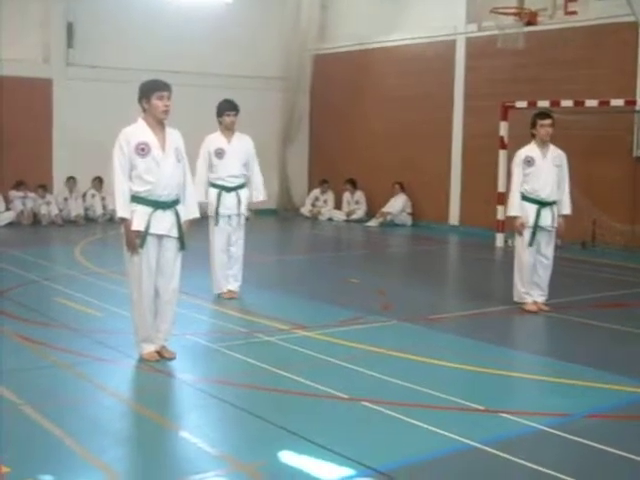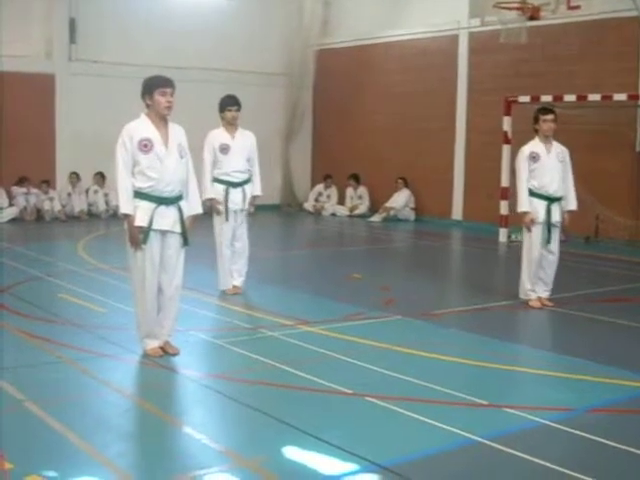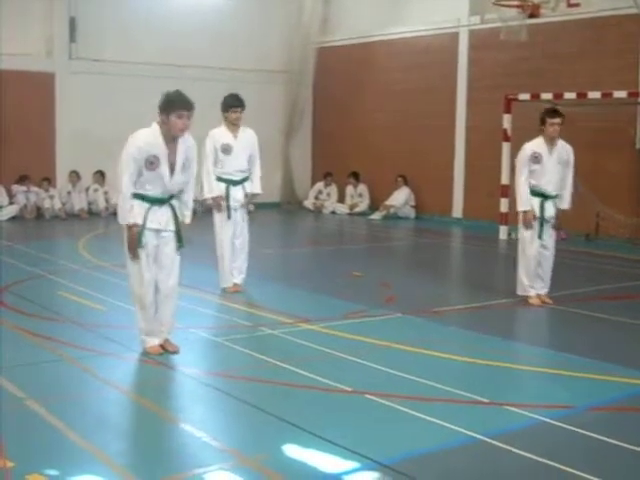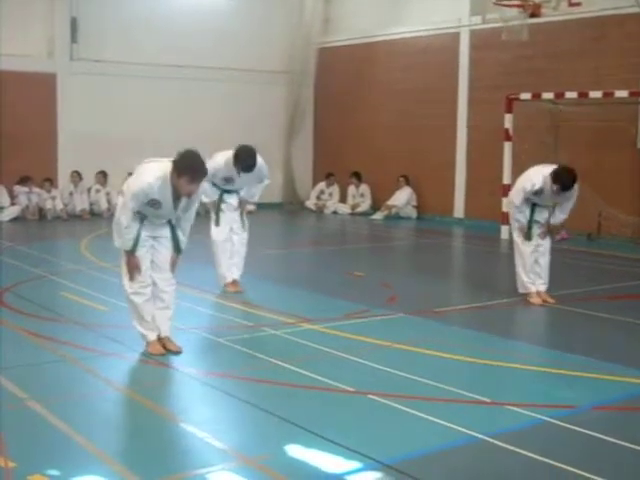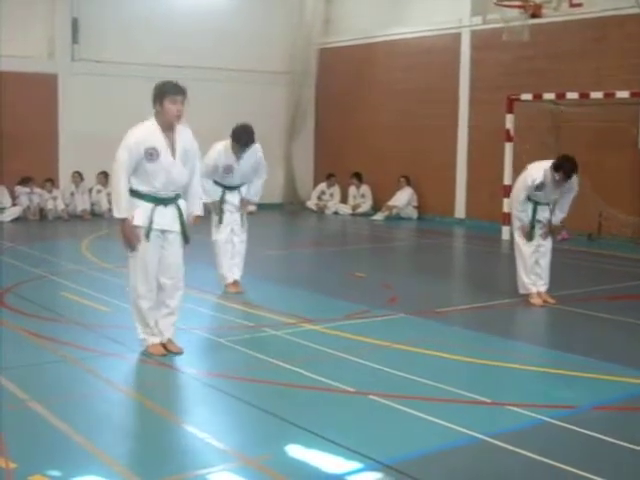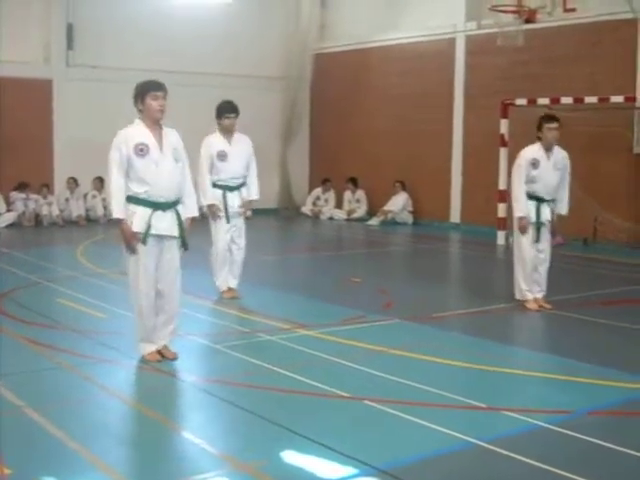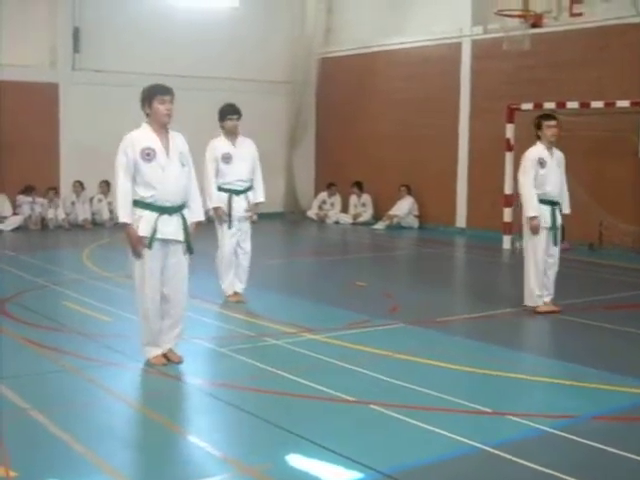
dt=0.4s
person 1, frame 1
left shoulder: (176, 137)
right shoulder: (129, 135)
left elbow: (185, 178)
right elbow: (121, 180)
left wrist: (187, 217)
right wrist: (127, 222)
left hip: (171, 218)
right hip: (143, 217)
left knee: (169, 284)
right knee: (144, 284)
left ankle: (161, 340)
right ankle: (146, 343)
person 1, frame 2
left shoulder: (179, 132)
right shoulder: (132, 131)
left elbow: (188, 174)
right elbow: (124, 176)
left wrist: (190, 214)
right wrist: (130, 218)
left hip: (175, 213)
right hip: (145, 214)
left knee: (172, 280)
right knee: (147, 281)
left ankle: (164, 336)
right ankle: (150, 339)
person 1, frame 3
left shoulder: (188, 144)
right shoulder: (140, 142)
left elbow: (188, 185)
right elbow: (126, 185)
left wrist: (183, 220)
right wrist: (130, 227)
left hip: (168, 213)
right hip: (142, 214)
left knee: (169, 279)
right knee: (144, 280)
left ankle: (163, 334)
right ankle: (150, 337)
person 1, frame 4
left shoulder: (193, 188)
right shoulder: (146, 180)
left elbow: (186, 220)
right elbow: (124, 217)
left wrist: (177, 251)
right wrist: (130, 254)
left hip: (165, 224)
right hip: (137, 222)
left knee: (166, 280)
right knee: (139, 282)
left ankle: (164, 333)
right ankle: (151, 336)
person 1, frame 5
left shoulder: (186, 136)
right shoulder: (138, 136)
left elbow: (193, 178)
right elbow: (120, 176)
left wrist: (193, 214)
right wrist: (124, 221)
left hip: (173, 213)
right hip: (144, 214)
left knee: (173, 279)
right knee: (145, 280)
left ankle: (166, 334)
right ankle: (151, 337)
person 1, frame 6
left shoulder: (173, 136)
right shoulder: (126, 137)
left elbow: (185, 177)
right elbow: (117, 180)
left wrist: (188, 217)
right wrist: (123, 222)
left hip: (171, 219)
right hip: (142, 219)
left knee: (170, 286)
right knee: (145, 287)
left ankle: (163, 341)
right ankle: (148, 344)
person 1, frame 7
left shoulder: (180, 141)
right shoulder: (133, 140)
left elbow: (190, 182)
right elbow: (123, 184)
left wrist: (193, 221)
right wrist: (129, 227)
left hip: (177, 223)
right hip: (148, 223)
left knee: (177, 289)
right knee: (150, 290)
left ankle: (168, 344)
right ankle: (153, 347)
person 2, frame 1
left shoulder: (246, 141)
right shoulder: (210, 141)
left elbow: (254, 170)
right elbow: (202, 171)
left wrist: (257, 198)
right wrist: (200, 199)
left hip: (239, 197)
right hip: (218, 196)
left knee: (237, 244)
right knee: (218, 244)
left ankle: (233, 286)
right ankle: (222, 287)
person 2, frame 2
left shoulder: (249, 137)
right shoulder: (213, 136)
left elbow: (254, 167)
right elbow: (207, 168)
left wrist: (254, 194)
right wrist: (210, 197)
left hip: (243, 192)
right hip: (222, 192)
left knee: (241, 240)
right knee: (224, 240)
left ankle: (238, 281)
right ankle: (226, 282)
person 2, frame 3
left shoulder: (250, 135)
right shoulder: (215, 135)
left elbow: (255, 164)
right elbow: (208, 166)
left wrist: (253, 192)
right wrist: (213, 194)
left hip: (243, 190)
right hip: (223, 190)
left knee: (241, 237)
right knee: (225, 237)
left ankle: (238, 279)
right ankle: (227, 281)
person 2, frame 4
left shoulder: (258, 163)
right shoulder: (219, 162)
left elbow: (263, 180)
left wrist: (248, 199)
right wrist: (212, 199)
left hip: (239, 197)
right hip: (220, 196)
left knee: (239, 235)
right knee: (221, 236)
left ankle: (235, 277)
right ankle: (227, 279)
person 2, frame 5
left shoulder: (256, 151)
right shoulder: (218, 151)
left elbow: (260, 175)
right elbow: (203, 176)
left wrist: (250, 198)
right wrist: (213, 200)
left hip: (240, 195)
right hip: (221, 195)
left knee: (239, 236)
right knee: (222, 236)
left ankle: (235, 277)
right ankle: (228, 278)
person 2, frame 6
left shoulder: (245, 141)
right shoulder: (210, 142)
left elbow: (251, 171)
right elbow: (204, 174)
left wrist: (250, 199)
right wrist: (209, 202)
left hip: (239, 197)
right hip: (219, 197)
left knee: (238, 244)
right knee: (221, 244)
left ankle: (232, 284)
right ankle: (224, 285)
person 2, frame 7
left shoulder: (249, 144)
right shoulder: (215, 145)
left elbow: (256, 173)
right elbow: (210, 177)
left wrist: (256, 201)
right wrist: (215, 205)
left hip: (245, 200)
right hip: (225, 200)
left knee: (244, 247)
right knee: (227, 247)
left ankle: (239, 288)
right ankle: (229, 289)
person 3, frame 1
left shoulder: (560, 156)
right shoulder: (523, 154)
left elbow: (563, 186)
right elbow: (515, 186)
left wrist: (562, 214)
right wrist: (516, 215)
left hip: (549, 212)
right hip: (528, 210)
left knee: (546, 257)
right knee: (526, 256)
left ankle: (539, 297)
right ankle: (526, 297)
person 3, frame 2
left shoulder: (562, 151)
right shoulder: (527, 150)
left elbow: (568, 181)
right elbow: (522, 182)
left wrist: (567, 209)
right wrist: (525, 211)
left hip: (555, 207)
right hip: (536, 206)
left knee: (551, 252)
right knee: (533, 251)
left ankle: (543, 292)
right ankle: (530, 293)
person 3, frame 3
left shoulder: (567, 150)
right shoulder: (529, 148)
left elbow: (567, 180)
right elbow: (521, 180)
left wrist: (562, 207)
right wrist: (525, 209)
left hip: (551, 204)
right hip: (532, 203)
left knee: (547, 249)
right knee: (530, 248)
left ankle: (541, 290)
right ankle: (530, 290)
person 3, frame 4
left shoulder: (572, 187)
right shoulder: (532, 180)
left elbow: (565, 207)
right elbow: (513, 202)
left wrist: (554, 224)
right wrist: (522, 225)
left hip: (544, 210)
right hip: (523, 207)
left knee: (543, 247)
right knee: (525, 248)
left ankle: (541, 289)
right ankle: (530, 289)
person 3, frame 5
left shoulder: (571, 180)
right shoulder: (533, 174)
left elbow: (564, 203)
right elbow: (517, 199)
left wrist: (554, 223)
right wrist: (524, 225)
left hip: (544, 209)
right hip: (525, 206)
left knee: (544, 248)
right knee: (526, 248)
left ankle: (541, 289)
right ankle: (531, 290)
person 3, frame 6
left shoulder: (563, 157)
right shoulder: (527, 154)
left elbow: (563, 187)
right elbow: (517, 185)
left wrist: (559, 214)
right wrist: (521, 215)
left hip: (546, 209)
right hip: (527, 207)
left knee: (543, 255)
right knee: (526, 254)
left ankle: (538, 294)
right ankle: (527, 295)
person 3, frame 7
left shoulder: (559, 156)
right shoulder: (532, 154)
left elbow: (562, 185)
right elbow: (526, 186)
left wrist: (564, 213)
right wrist: (532, 215)
left hip: (554, 212)
right hip: (538, 211)
left knee: (552, 258)
right knee: (537, 257)
left ankle: (546, 298)
right ankle: (536, 301)
